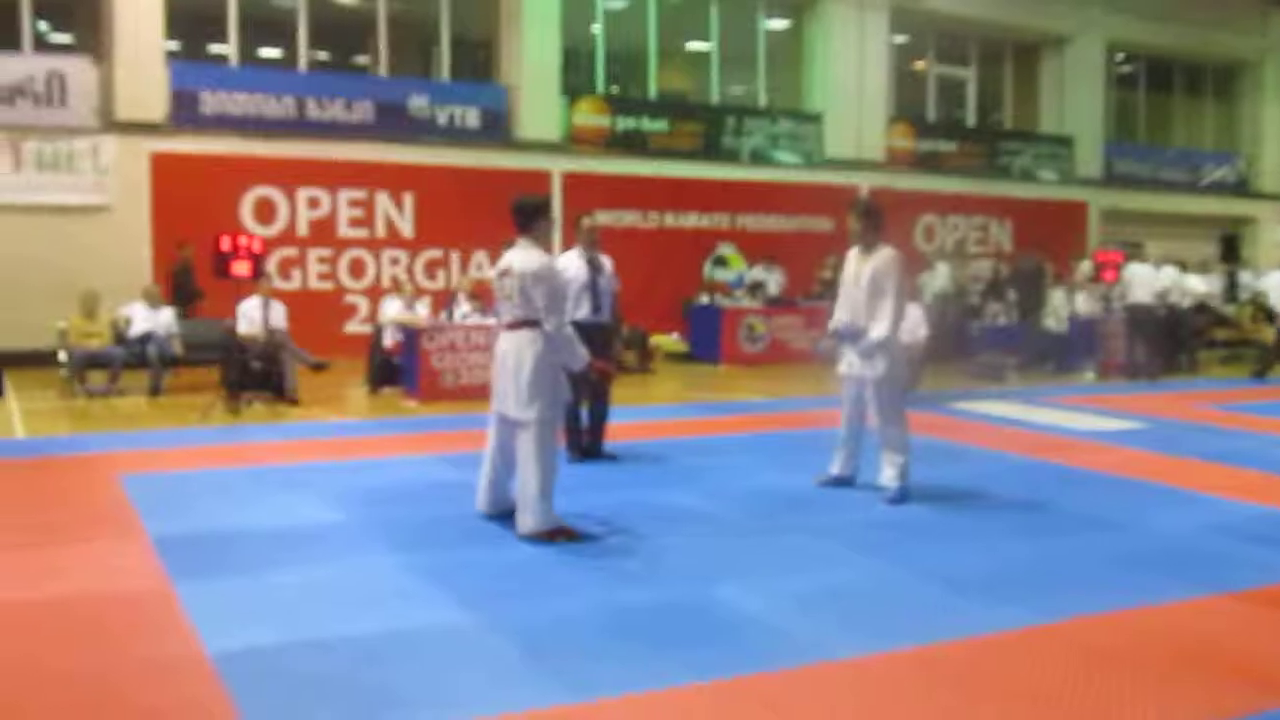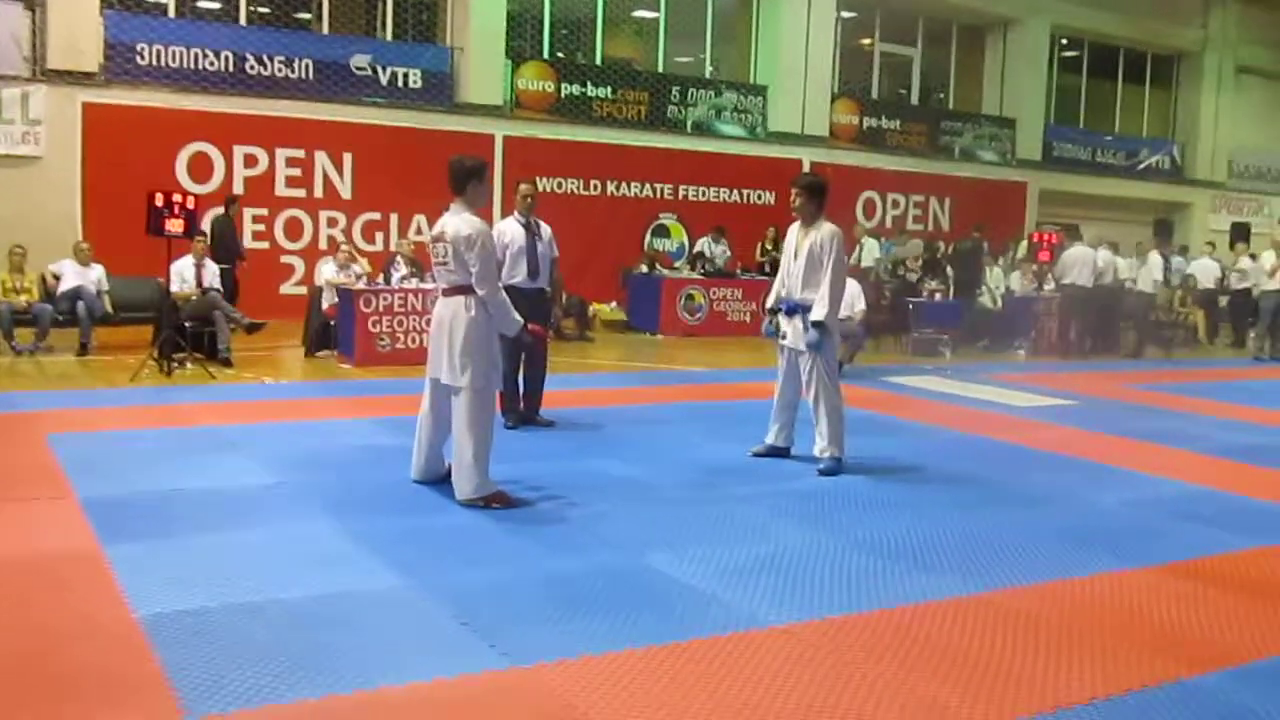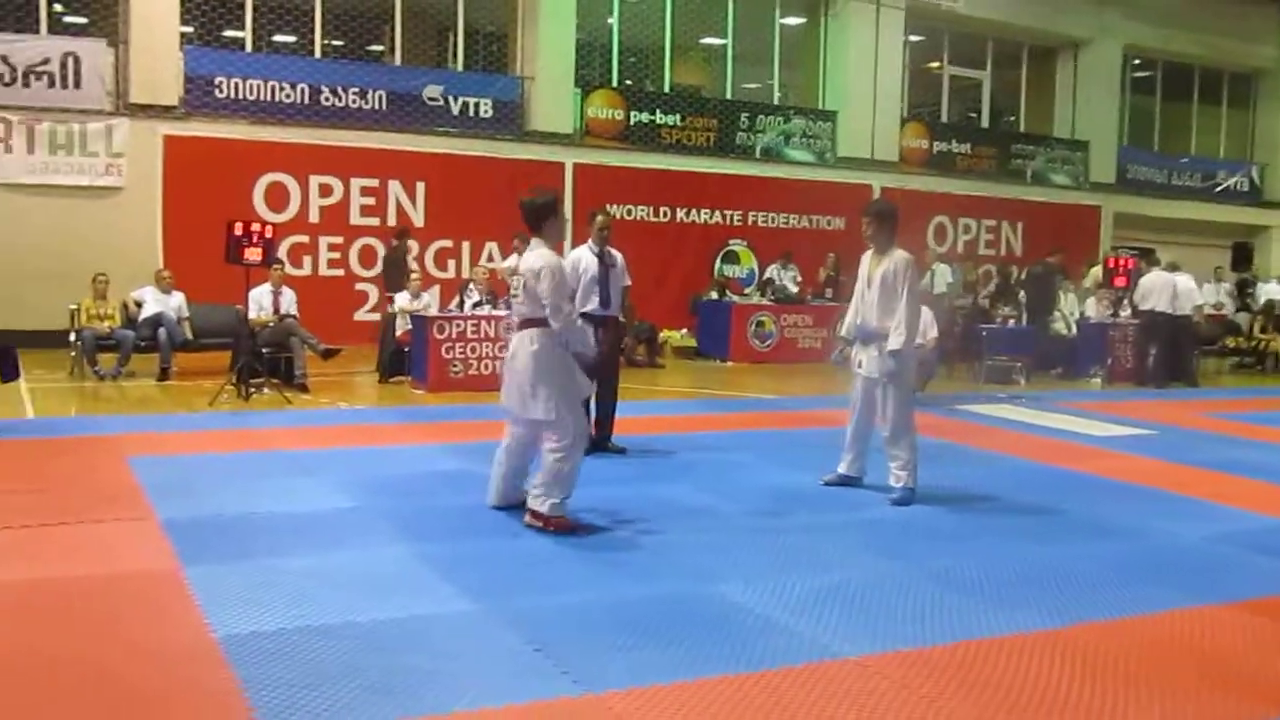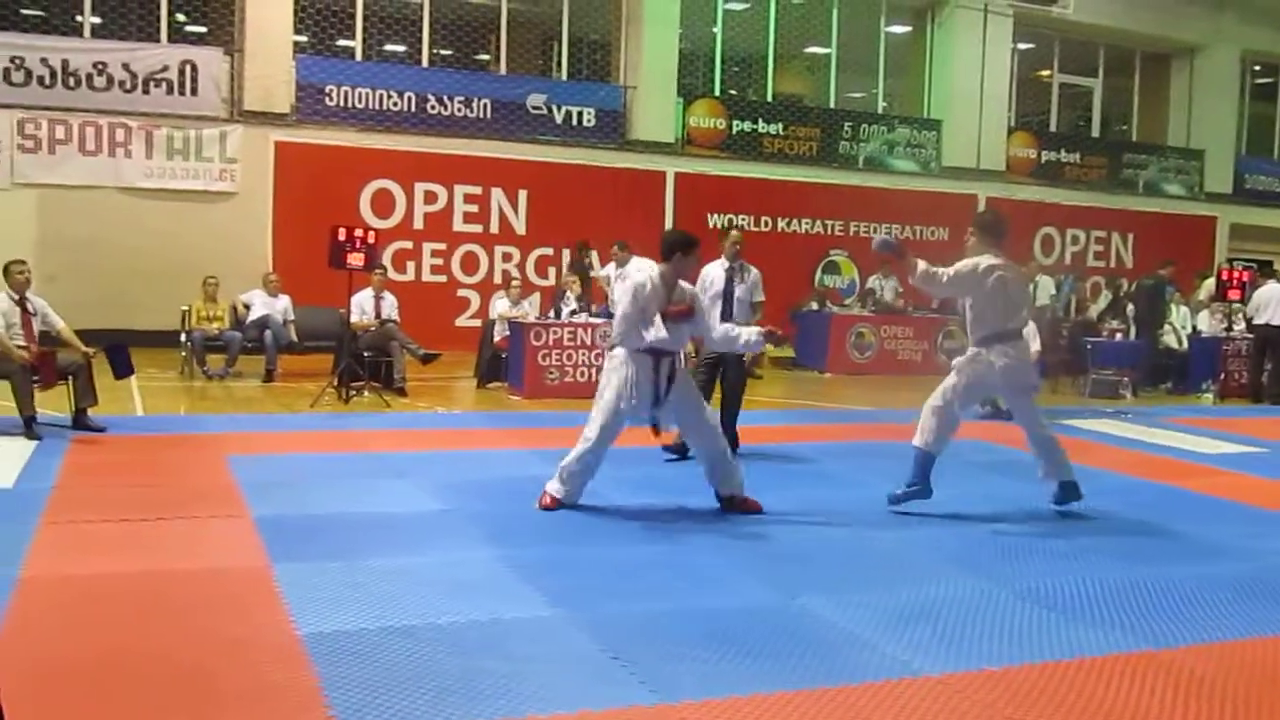
dt=1s
person 1, frame 1
left shoulder: (504, 262)
right shoulder: (540, 263)
right elbow: (554, 321)
right wrist: (583, 361)
left hip: (507, 346)
right hip: (534, 349)
left knee: (505, 425)
right knee: (536, 434)
left ankle: (494, 499)
right ankle: (536, 520)
person 1, frame 2
left shoulder: (441, 225)
right shoulder: (475, 229)
right elbow: (488, 287)
right wrist: (519, 327)
left hip: (446, 311)
right hip: (471, 317)
left knee: (439, 393)
right knee: (473, 401)
left ankle: (428, 465)
right ankle: (473, 487)
person 1, frame 3
left shoulder: (527, 260)
right shoulder: (549, 263)
right elbow: (562, 319)
left wrist: (583, 343)
right wrist: (590, 348)
left hip: (524, 346)
right hip: (542, 350)
left knee: (526, 428)
right knee: (569, 430)
left ankle: (506, 492)
right ankle: (543, 507)
person 1, frame 4
left shoulder: (687, 294)
right shoulder: (637, 286)
left elbow: (714, 333)
right elbow: (623, 335)
left wrist: (759, 336)
right wrist: (665, 320)
left hip: (667, 370)
right hip: (630, 367)
left knee: (705, 432)
right knee: (599, 432)
left ankle: (730, 493)
right ankle: (560, 490)
person 2, frame 1
left shoulder: (889, 258)
right shoulder: (852, 256)
left elbow: (893, 306)
left wrist: (877, 339)
right wrist: (836, 331)
left hip: (879, 349)
right hip: (853, 345)
left knee: (888, 415)
right knee: (851, 412)
left ankle: (895, 480)
right ankle: (843, 469)
person 2, frame 2
left shoulder: (830, 235)
right shoulder: (793, 230)
left elbow: (832, 283)
left wrist: (819, 324)
right wrist: (772, 311)
left hip: (812, 322)
right hip: (789, 319)
left knee: (822, 389)
right knee: (785, 385)
left ankle: (831, 452)
right ankle: (779, 440)
person 2, frame 3
left shoulder: (903, 262)
right shoulder: (867, 258)
left elbow: (908, 311)
left wrist: (896, 352)
right wrist: (847, 339)
left hip: (889, 351)
right hip: (866, 348)
left knee: (895, 418)
right knee: (859, 413)
left ankle: (904, 483)
right ankle: (850, 469)
person 2, frame 4
left shoulder: (977, 268)
right shoulder: (1016, 273)
left elbow: (939, 281)
right elbow: (1023, 313)
left wrist: (904, 257)
left hip: (987, 356)
right hip: (1016, 354)
left knee: (939, 408)
right knee: (1032, 421)
left ankle: (919, 481)
right ankle: (1065, 483)
person 3, frame 1
left shoulder: (606, 263)
right shoulder: (565, 263)
left elbow: (613, 301)
left wrist: (614, 336)
left hip: (601, 330)
right hip: (576, 330)
left knee: (600, 390)
right knee: (573, 391)
left ankle: (594, 444)
right ankle: (575, 445)
person 3, frame 2
left shoulder: (545, 230)
right shoulder: (503, 228)
left elbow: (553, 268)
right elbow: (494, 267)
left wrist: (556, 301)
left hip: (539, 297)
right hip: (513, 295)
left knee: (537, 357)
right knee: (510, 357)
left ankle: (531, 411)
right ankle: (511, 412)
person 3, frame 3
left shoulder: (618, 258)
right shoulder: (577, 257)
left elbow: (625, 296)
right elbow: (568, 295)
left wrist: (629, 330)
left hip: (611, 325)
right hip: (586, 323)
left knee: (609, 384)
left ankle: (603, 437)
person 3, frame 4
left shoulder: (752, 274)
right shoulder: (709, 271)
left elbow: (757, 312)
left knee: (733, 394)
right knee: (699, 388)
left ankle: (728, 442)
right ankle: (683, 440)
